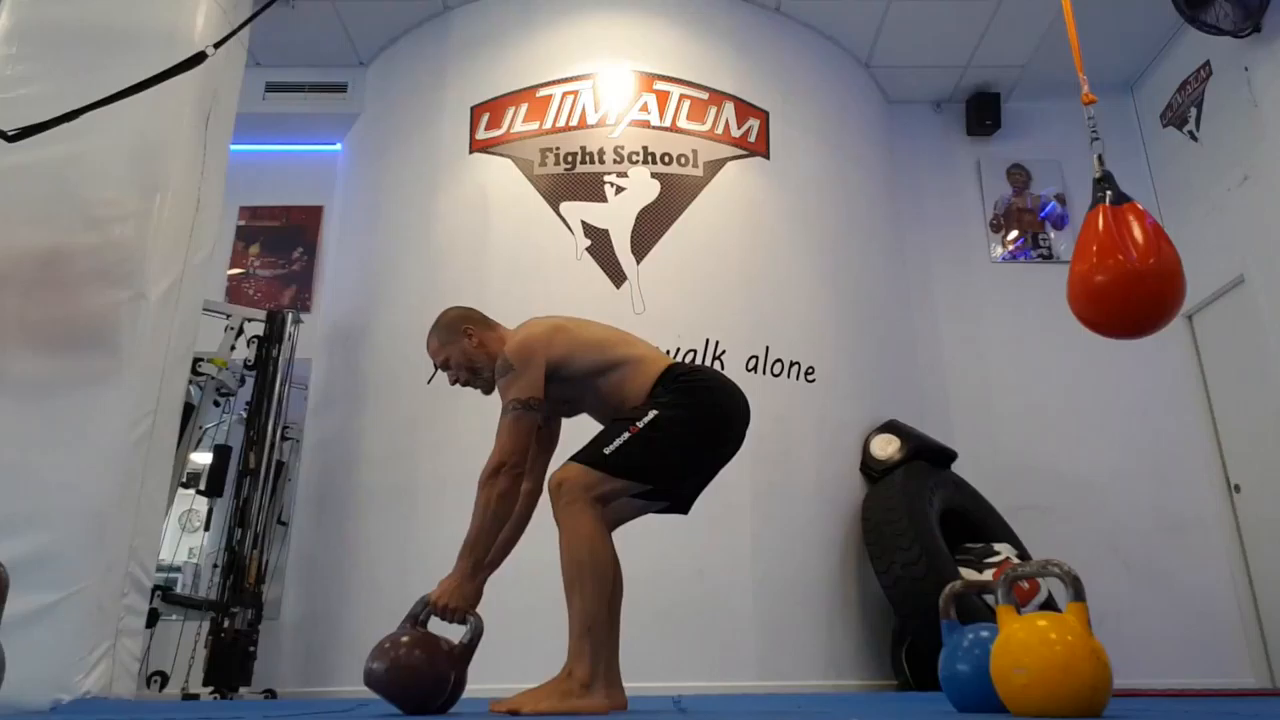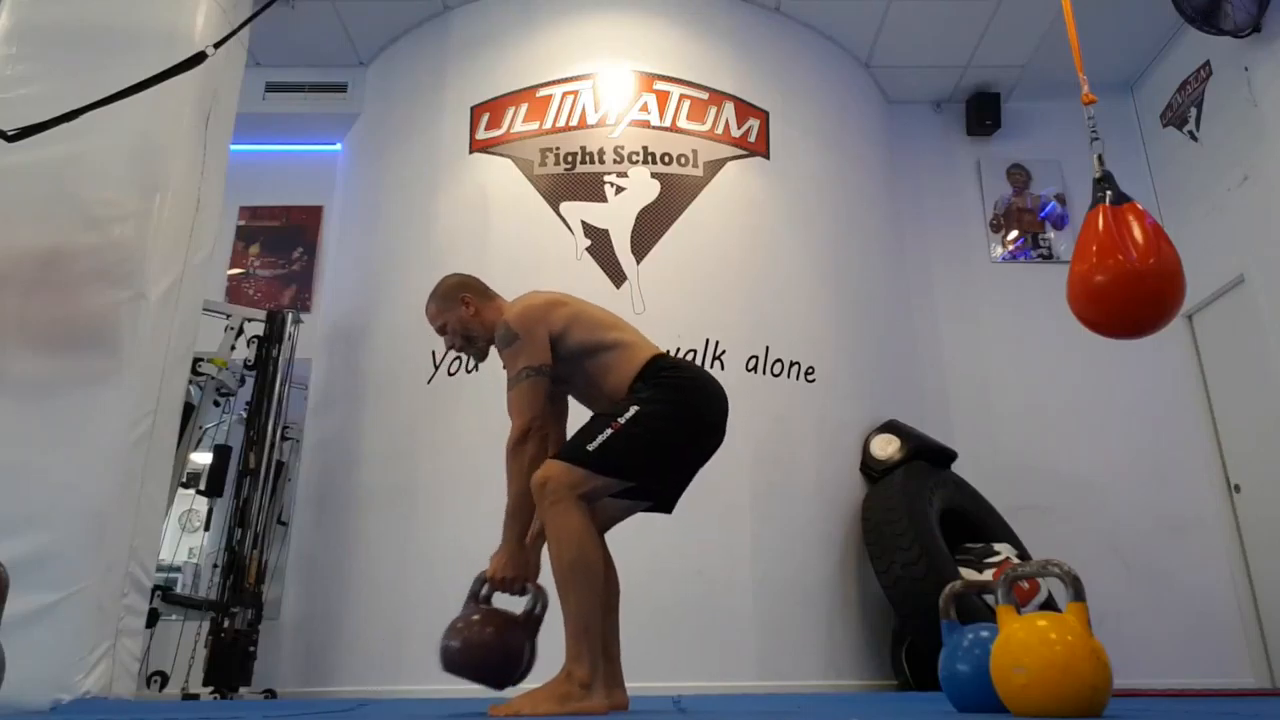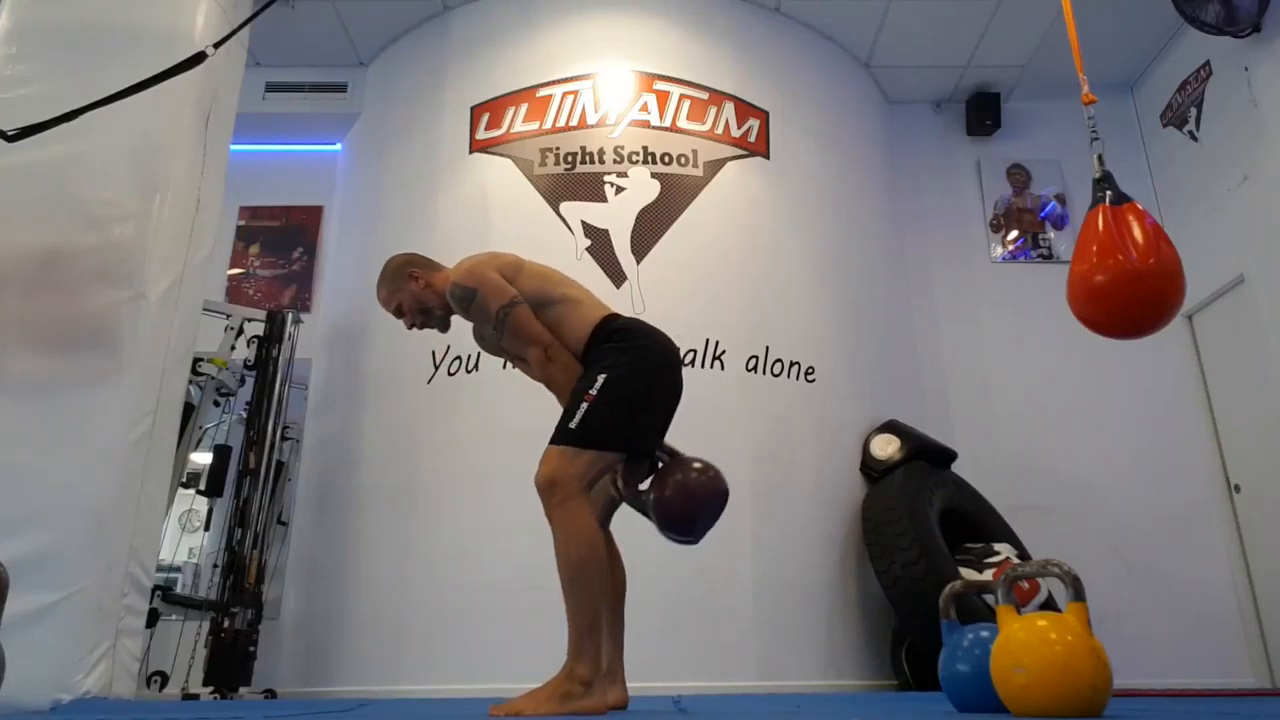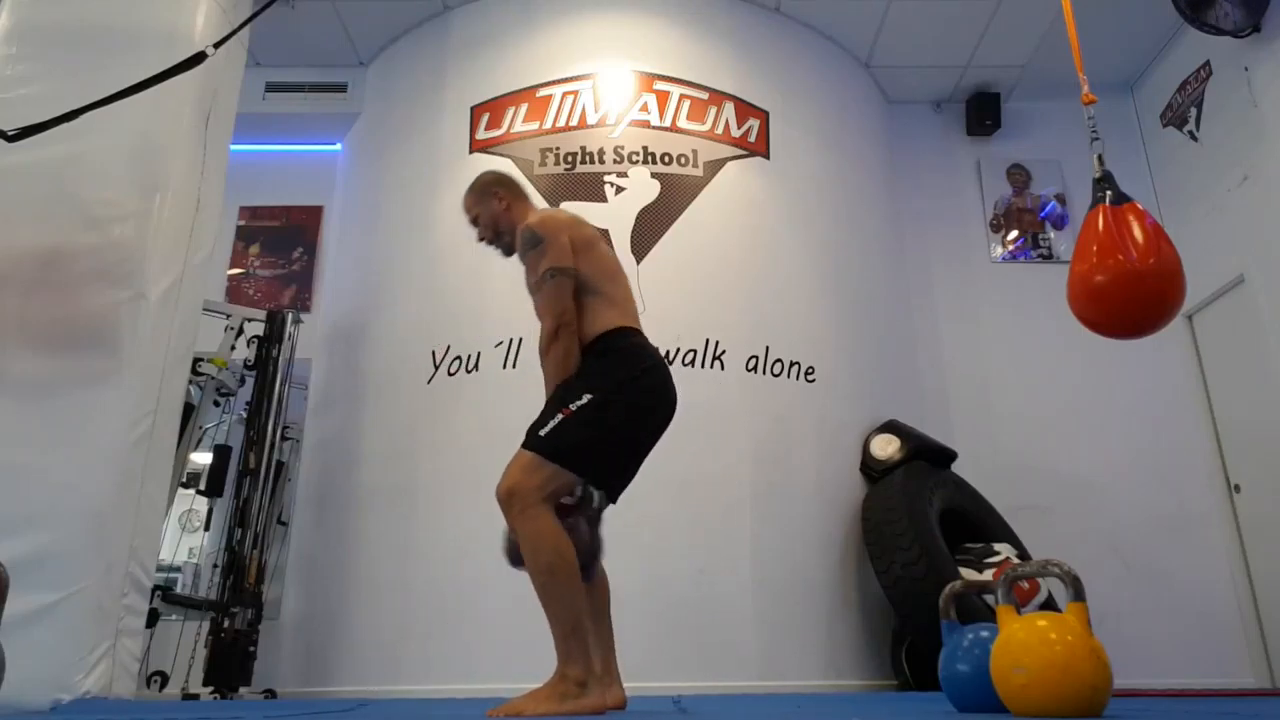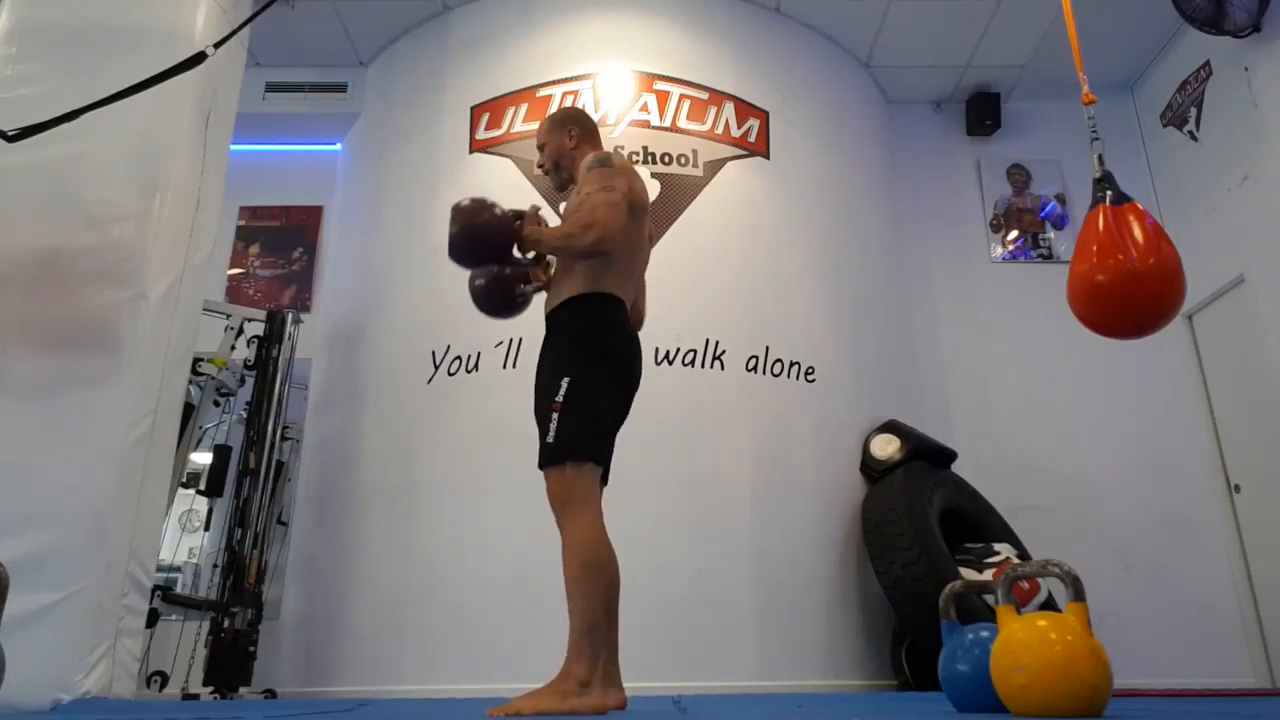
dt=0.4s
person 1, frame 1
left shoulder: (519, 351)
right shoulder: (540, 373)
left elbow: (504, 472)
right elbow: (528, 483)
left wrist: (464, 573)
right wrist: (479, 574)
left hip: (697, 401)
right hip: (708, 408)
left knee: (573, 490)
right knee: (586, 515)
left ankle: (585, 682)
right ankle: (603, 682)
person 1, frame 2
left shoulder: (517, 321)
right shoulder: (534, 336)
left elbow: (527, 437)
right elbow: (555, 454)
left wrist: (511, 547)
right wrist: (532, 545)
left hip: (675, 395)
right hip: (688, 402)
left knee: (555, 489)
right knee: (579, 521)
left ankle: (582, 682)
right ankle: (606, 681)
person 1, frame 3
left shoulder: (467, 280)
right shoulder: (485, 329)
left elbow: (545, 353)
left wrist: (617, 449)
right wrist: (626, 446)
left hip: (632, 355)
right hip: (645, 362)
left knee: (560, 481)
right knee: (585, 513)
left ankle: (583, 679)
right ankle: (607, 679)
person 1, frame 4
left shoulder: (542, 230)
right shoulder: (572, 241)
left elbow: (559, 334)
left wrist: (549, 424)
right wrist: (558, 428)
left hip: (620, 375)
right hip: (641, 381)
left knee: (520, 490)
right knee: (554, 519)
person 1, frame 5
left shoulder: (605, 166)
right shoulder: (617, 192)
left elbow: (596, 234)
right elbow: (637, 312)
left wrist: (537, 236)
right wrist: (551, 258)
left hip: (587, 336)
right hip: (607, 337)
left knee: (573, 500)
right knee: (578, 504)
